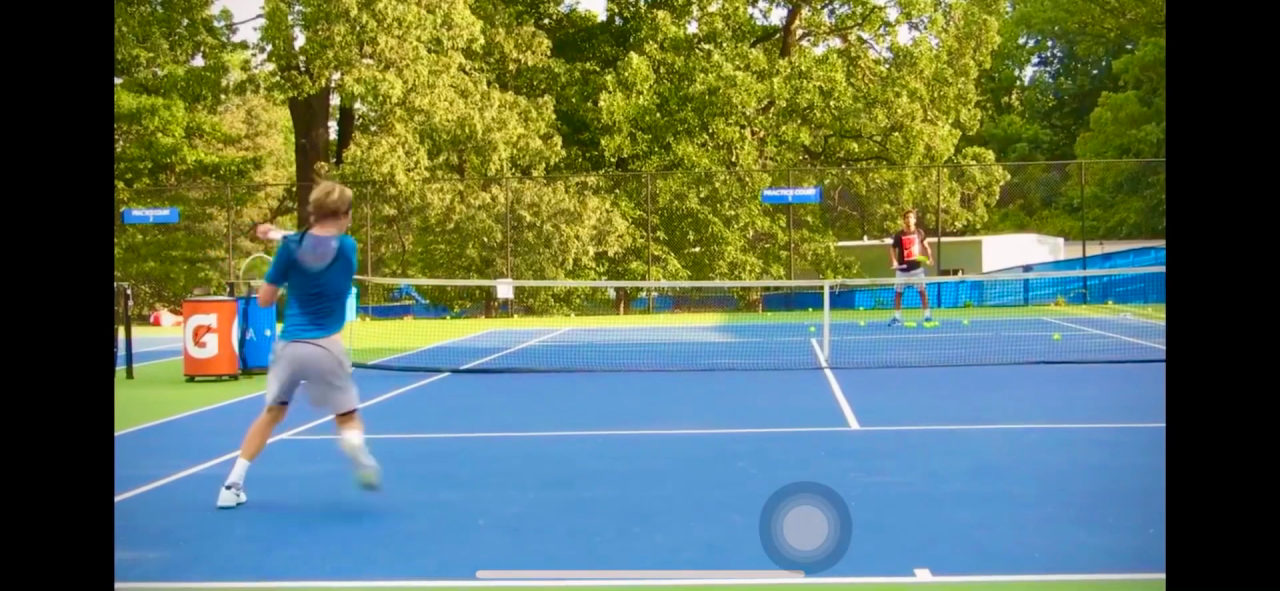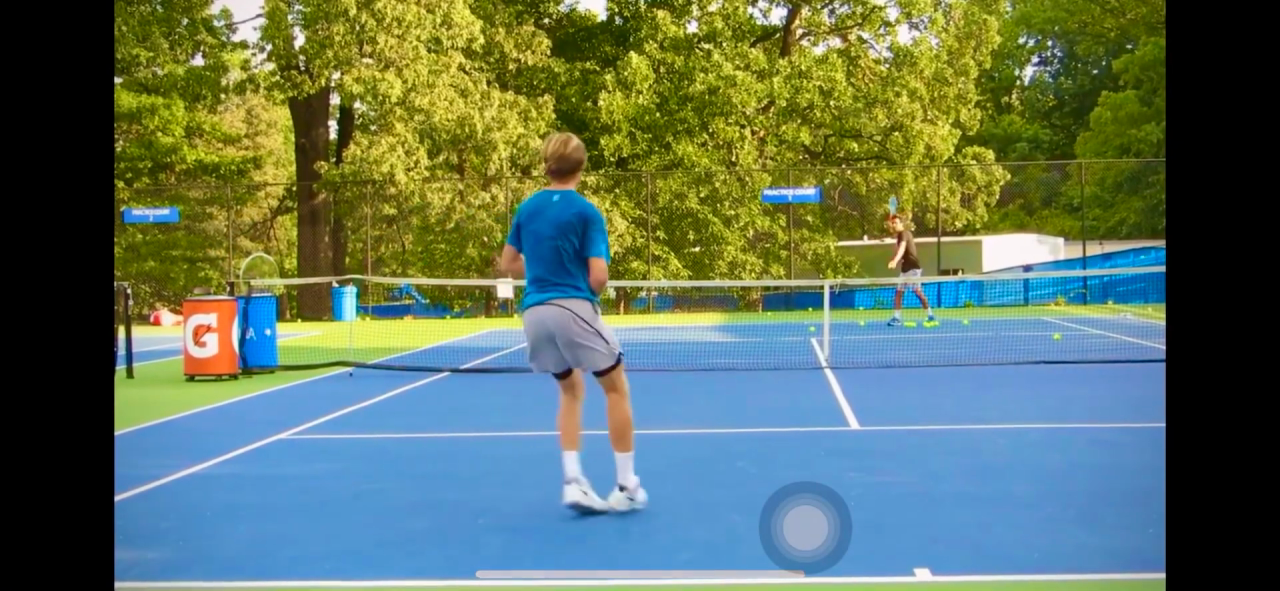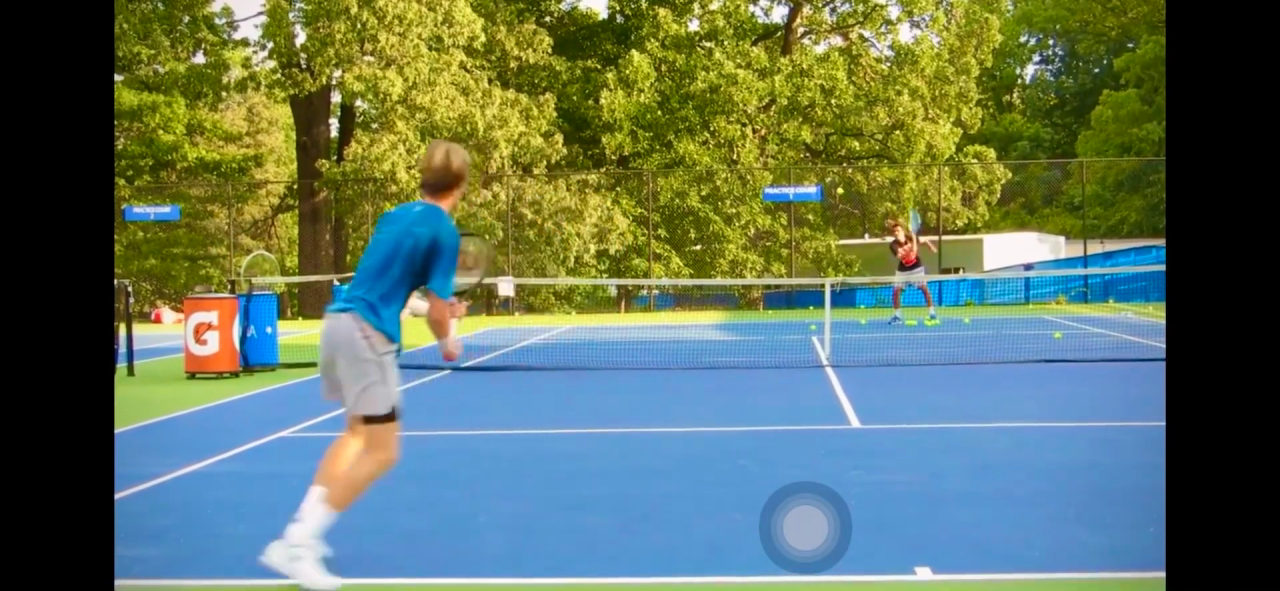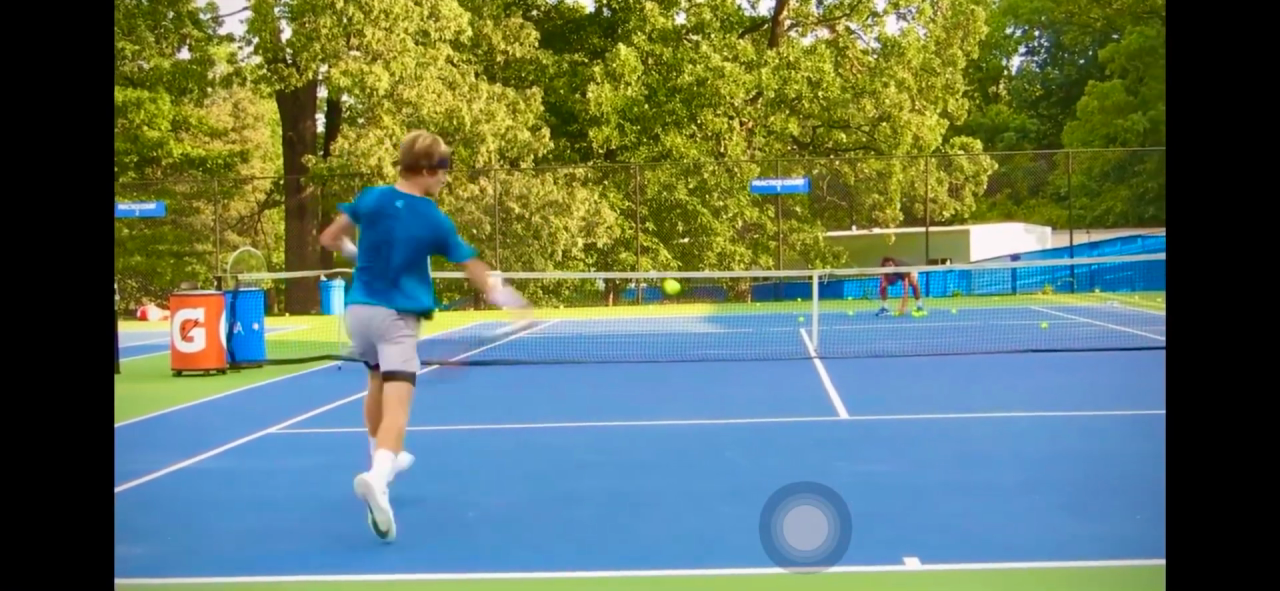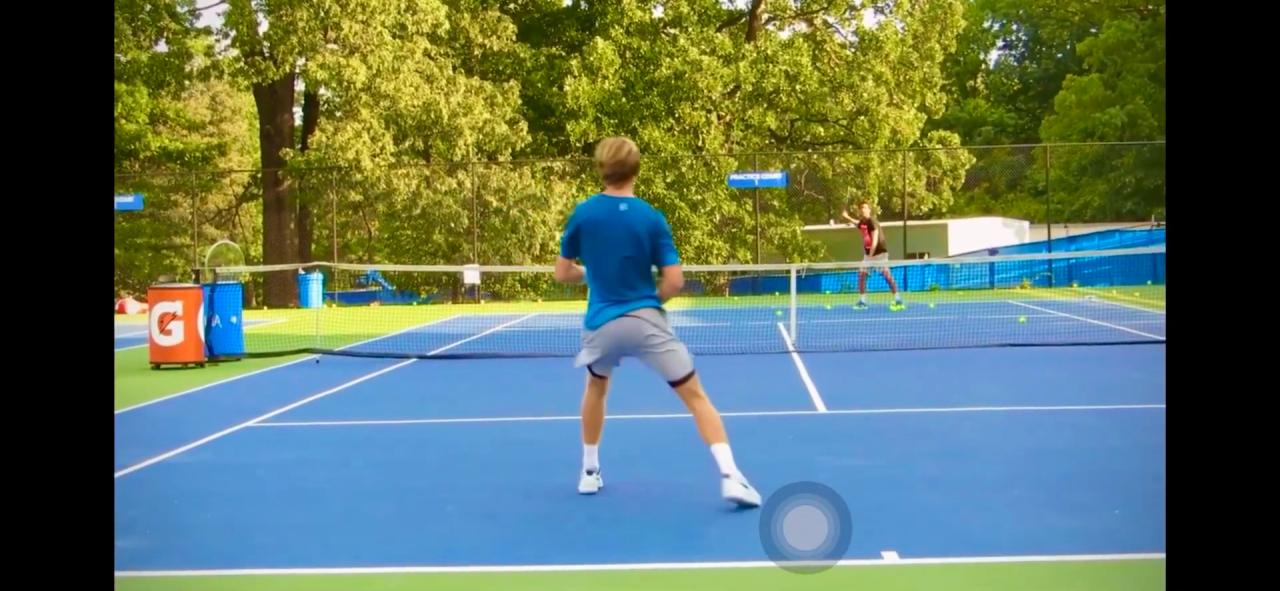
dt=1s
person 1, frame 1
left shoulder: (292, 250)
right shoulder: (349, 248)
left elbow: (265, 300)
right wrist: (280, 235)
left hip: (289, 347)
right hip: (326, 349)
left knee: (271, 414)
right knee: (349, 424)
left ankle: (233, 485)
right ankle: (354, 443)
person 1, frame 2
left shoulder: (527, 208)
right shoulder: (587, 211)
left elbow: (508, 264)
right elbow: (598, 277)
left hip: (535, 314)
right hip: (573, 310)
left knee: (572, 392)
right knee: (617, 391)
left ankle: (574, 483)
right ankle: (625, 486)
person 1, frame 3
left shoulder: (396, 216)
right shoulder: (445, 231)
right elbow: (438, 309)
left wrist: (437, 313)
right wrist: (448, 342)
left hip: (339, 322)
right hip: (366, 336)
left knee: (357, 435)
right knee: (378, 453)
left ankle: (304, 523)
right ankle: (294, 546)
person 1, frame 4
left shoulder: (370, 198)
right shoulder: (433, 221)
left elbow: (329, 239)
right elbow: (476, 272)
left wrist: (352, 251)
right wrist: (505, 296)
left hip: (357, 312)
right hip: (393, 319)
left knee: (378, 382)
right knee: (397, 410)
left ankle: (383, 459)
right ankle: (377, 477)
person 1, frame 5
left shoulder: (582, 214)
right shoulder: (652, 218)
left elbow: (562, 274)
right elbow: (673, 282)
left hip: (601, 323)
right hip: (645, 320)
left knee: (596, 387)
right knee: (694, 396)
left ankle: (590, 471)
right ankle: (731, 478)
